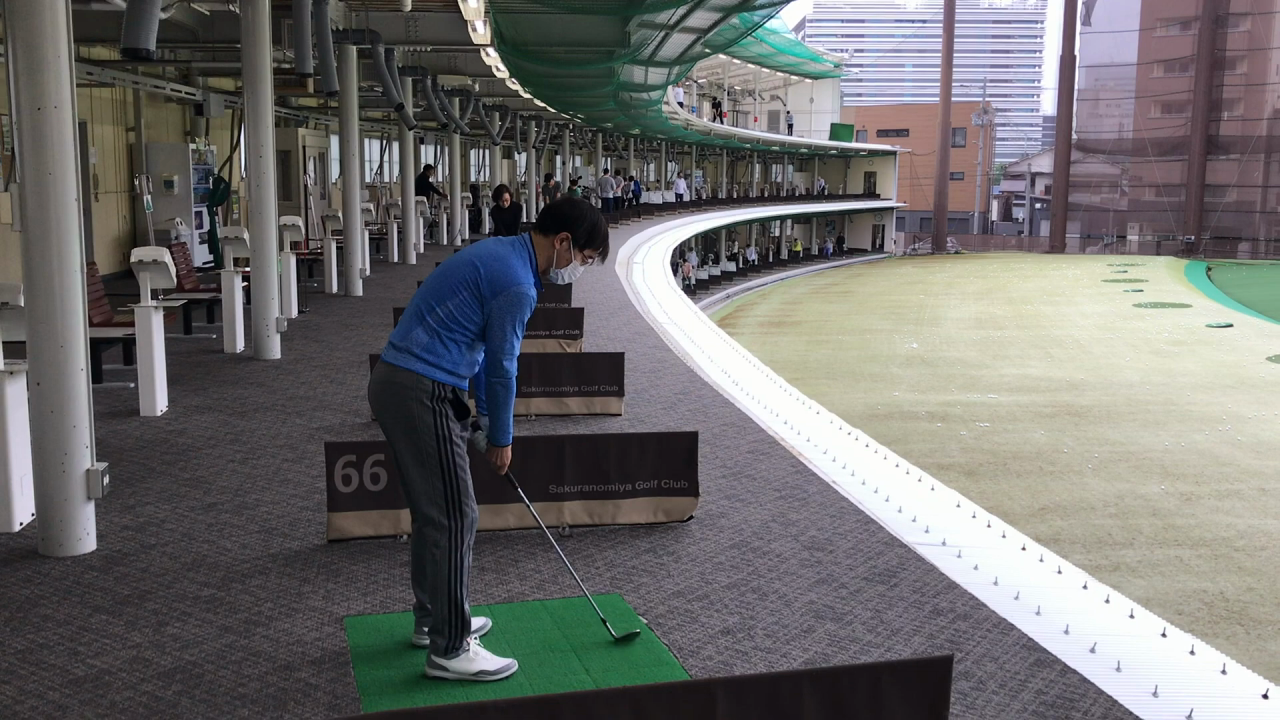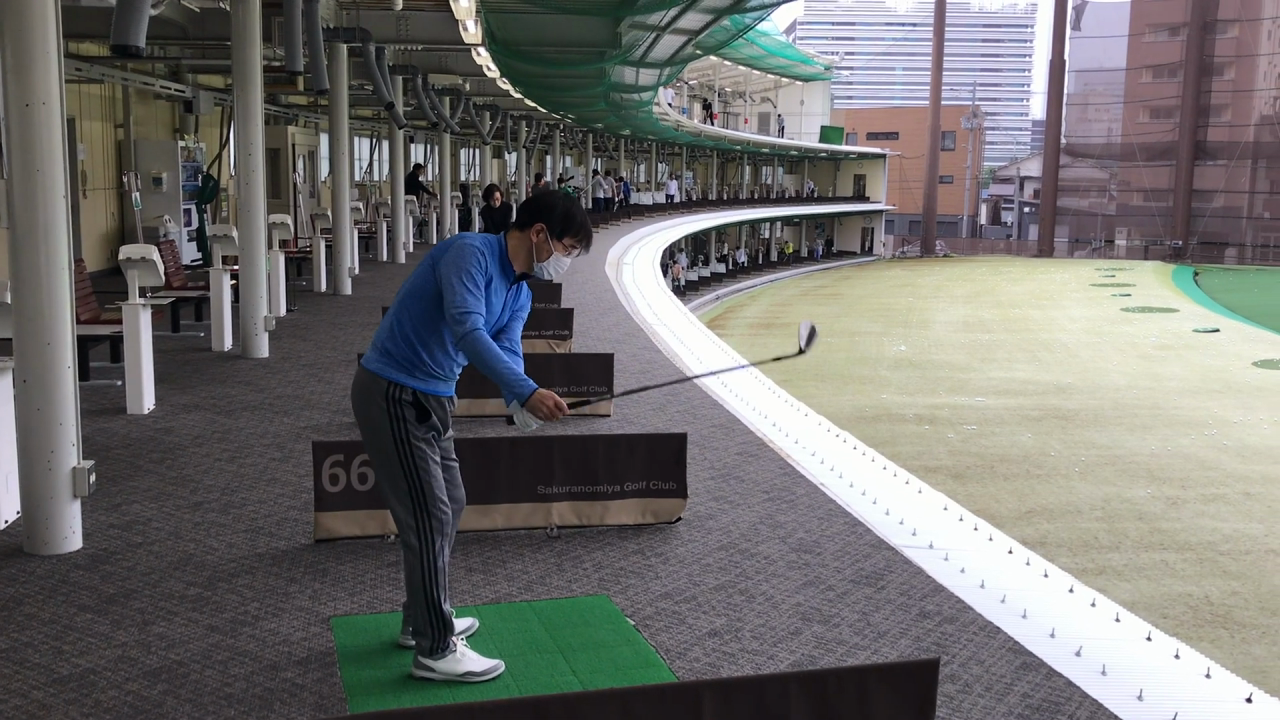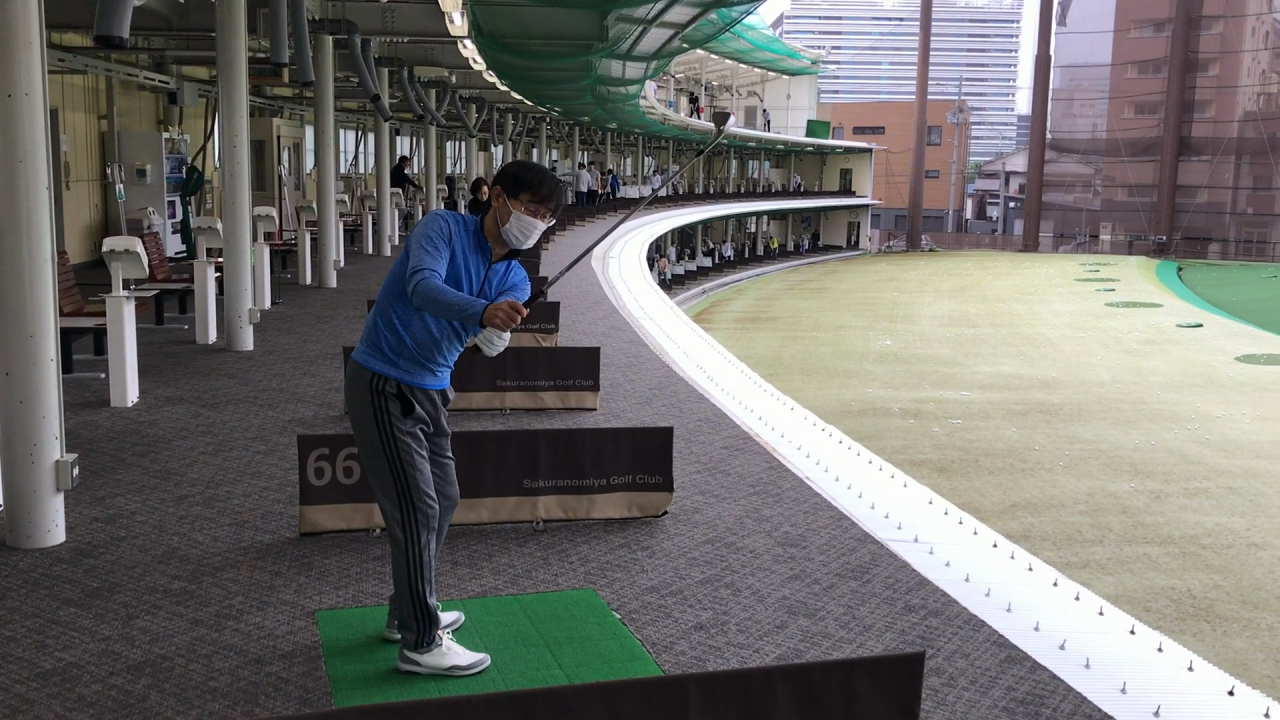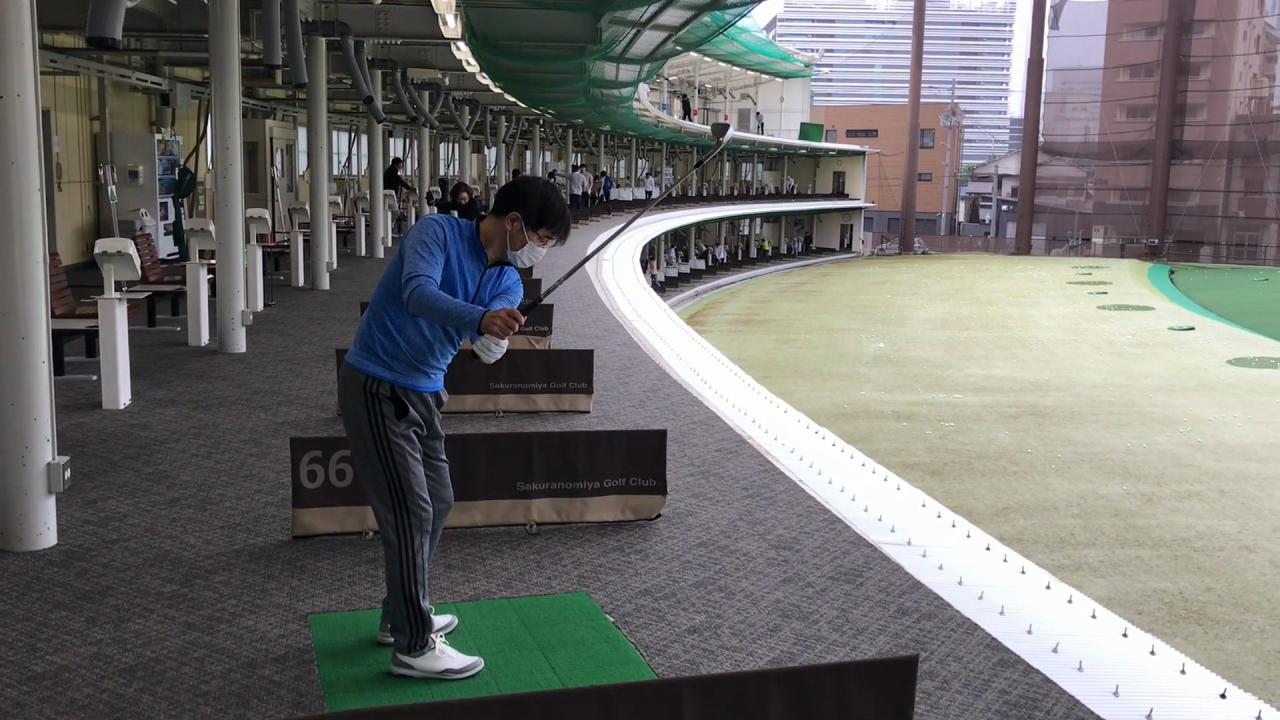
dt=1s
person 1, frame 1
left shoulder: (498, 253)
right shoulder: (516, 283)
right elbow: (502, 367)
left wrist: (484, 415)
right wrist: (501, 438)
left hip: (395, 382)
right hip: (422, 393)
left knee: (432, 511)
right knee: (454, 517)
left ankle: (434, 618)
right ankle: (449, 648)
person 1, frame 2
left shoulder: (520, 295)
right shoulder: (469, 252)
left elbow: (507, 352)
right elbow: (466, 332)
left wrist: (522, 402)
right wrist: (528, 390)
left hip: (430, 397)
right hip: (393, 393)
left knee: (447, 507)
right knee: (429, 517)
left ankle: (424, 619)
right ankle: (435, 649)
person 1, frame 3
left shoulder: (516, 280)
right shoulder: (442, 228)
left elbow: (494, 326)
right elbow: (422, 286)
left wrist: (498, 330)
right wrist: (483, 311)
left hip: (431, 390)
right hip: (383, 385)
left knee: (442, 500)
right knee: (416, 509)
left ankle: (410, 611)
right ankle: (420, 643)
person 1, frame 4
left shoulder: (508, 282)
right shoulder: (437, 231)
left elbow: (487, 331)
right elbow: (418, 292)
left wrist: (494, 337)
right wrist: (481, 318)
left hip: (424, 392)
right hip: (376, 387)
left knee: (436, 504)
right knee: (410, 512)
left ankle: (402, 615)
right ankle: (414, 646)
